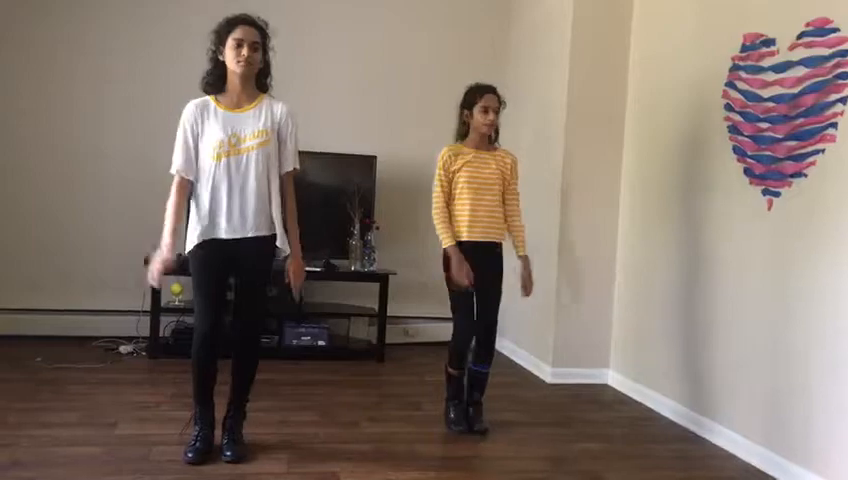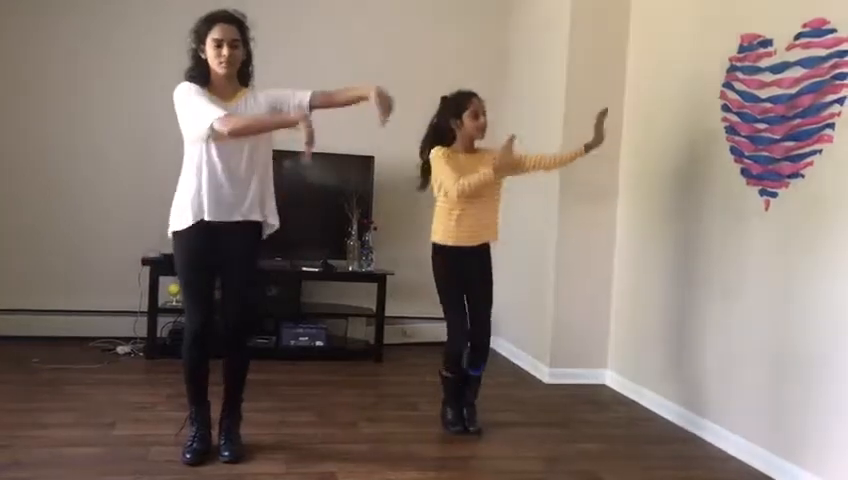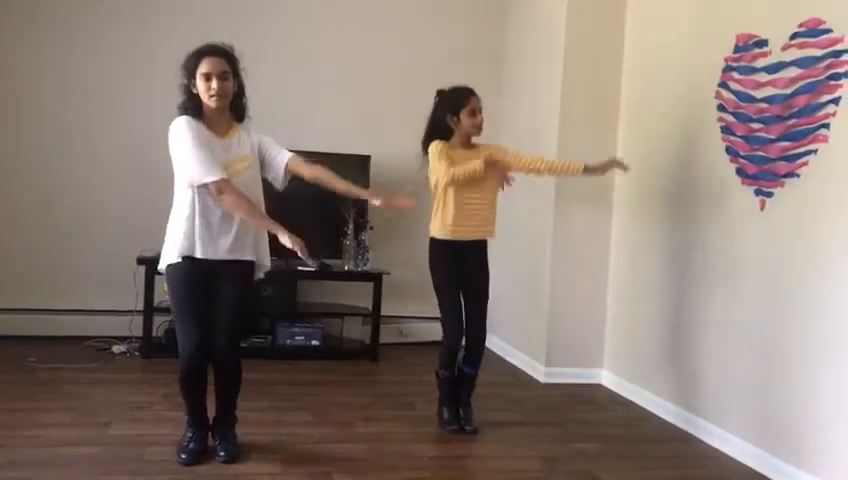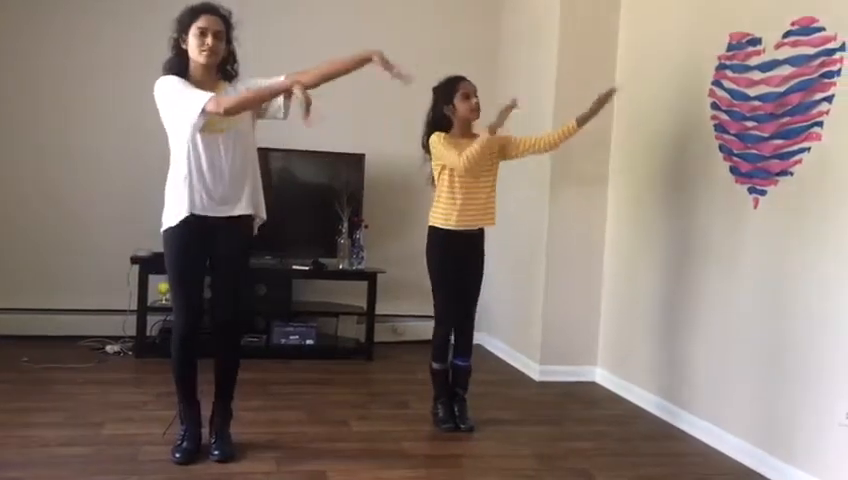
dt=0.5s
person 1, frame 1
left shoulder: (277, 114)
right shoulder: (197, 111)
left elbow: (286, 184)
right elbow: (181, 183)
left wrist: (294, 249)
right wrist: (165, 245)
left hip: (259, 241)
right hip: (210, 238)
left knee: (248, 334)
right knee: (207, 332)
left ankle: (232, 426)
right ankle: (202, 426)
person 1, frame 2
left shoulder: (265, 99)
right shoulder: (188, 93)
left elbow: (326, 98)
right elbow: (228, 126)
left wrist: (369, 91)
right wrist: (296, 120)
left hip: (243, 223)
right hip: (196, 221)
left knee: (238, 325)
right knee: (198, 324)
left ankle: (230, 424)
right ankle: (198, 425)
person 1, frame 3
left shoulder: (253, 138)
right shoulder: (184, 129)
left elbow: (305, 169)
right elbow: (222, 191)
left wrist: (368, 196)
right wrist: (281, 232)
left hip: (238, 256)
right hip: (188, 255)
left knee: (225, 346)
right knee: (194, 347)
left ankle: (224, 426)
right ankle: (196, 427)
person 1, frame 4
left shoulder: (243, 88)
right shoulder: (169, 86)
left elbow: (308, 78)
right elbow: (220, 107)
left wrist: (368, 57)
right wrist: (287, 84)
left hip: (234, 217)
right hip: (186, 217)
left knee: (228, 321)
right knee: (187, 321)
left ankle: (221, 423)
right ankle: (189, 424)
person 2, frame 1
left shoulder: (507, 161)
right shoulder: (449, 156)
left elbow: (512, 212)
right elbow: (440, 210)
left wrist: (524, 258)
right wrist: (455, 255)
left hip: (491, 253)
right hip: (459, 252)
left knee: (487, 332)
right knee: (465, 330)
left ankle: (474, 405)
right ankle: (454, 403)
person 2, frame 2
left shoulder: (495, 159)
right shoulder: (440, 155)
left elbow: (542, 161)
right elbow: (458, 190)
left wrist: (589, 145)
right wrist: (496, 168)
left hip: (479, 254)
right hip: (448, 253)
left knee: (481, 334)
right knee: (460, 333)
left ankle: (468, 403)
right ankle: (450, 403)
person 2, frame 3
left shoulder: (494, 155)
right shoulder: (438, 149)
left elbow: (538, 164)
right elbow: (444, 178)
left wrist: (590, 168)
right wrist: (485, 165)
left hip: (476, 249)
right hip: (445, 248)
left knee: (477, 332)
right knee: (454, 331)
left ankle: (464, 402)
right ankle: (446, 403)
person 2, frame 4
left shoulder: (494, 143)
right shoulder: (439, 141)
left elbow: (541, 143)
right elbow: (464, 163)
left wrist: (586, 116)
right wrist: (494, 125)
left hip: (473, 239)
right hip: (444, 237)
left knee: (465, 321)
right knee: (445, 320)
left ankle: (459, 399)
right ankle: (441, 401)
